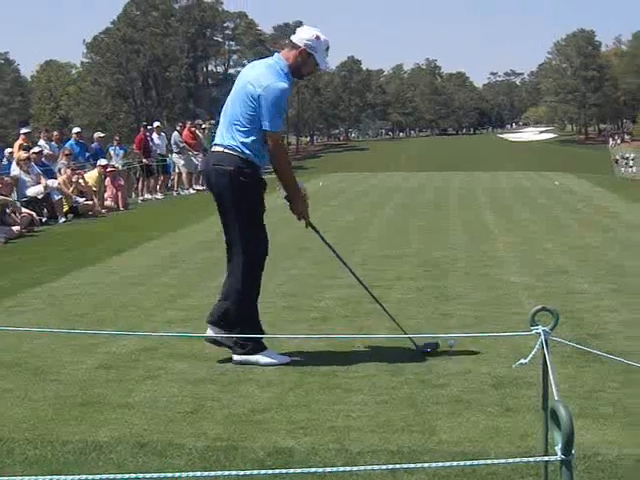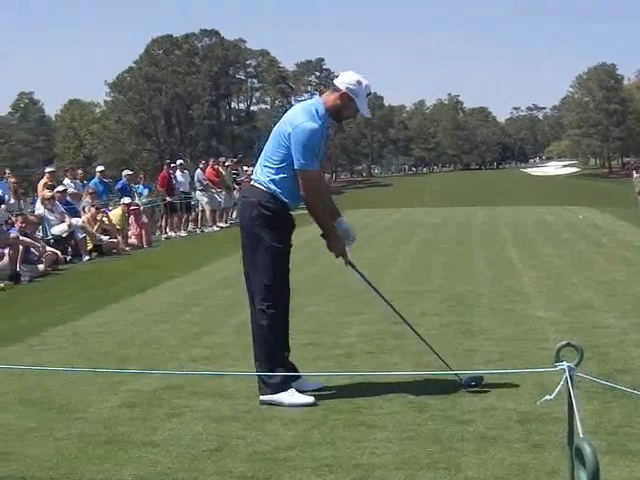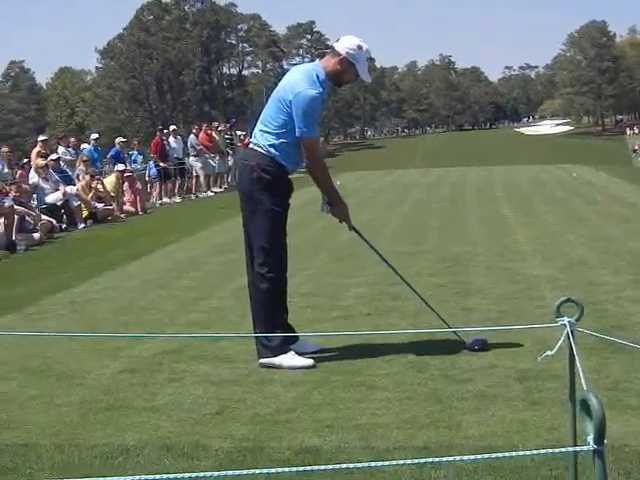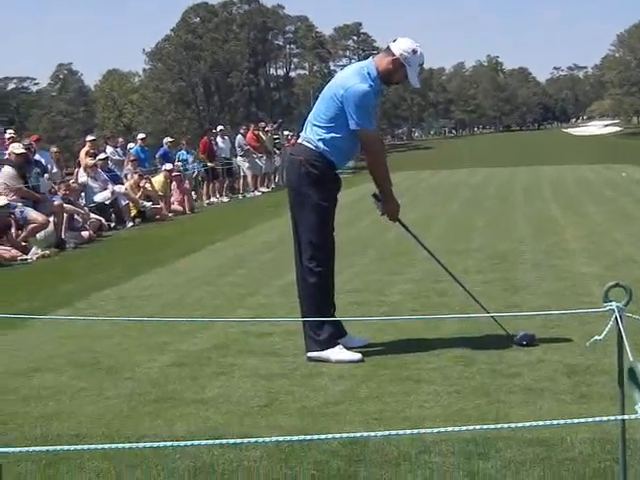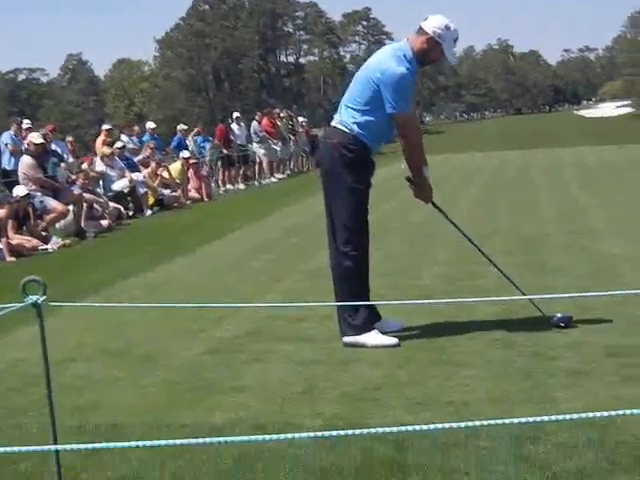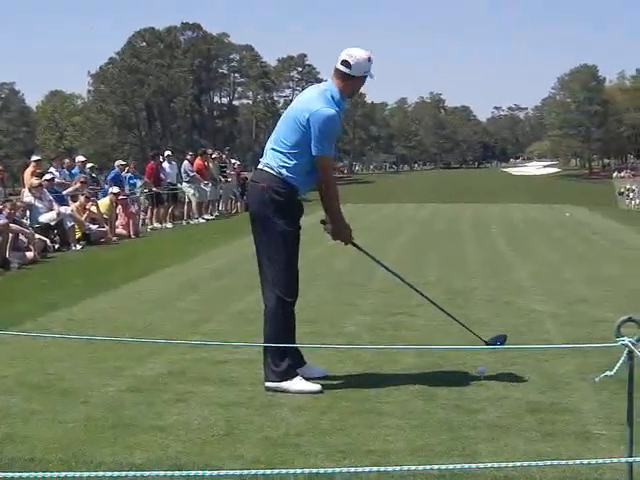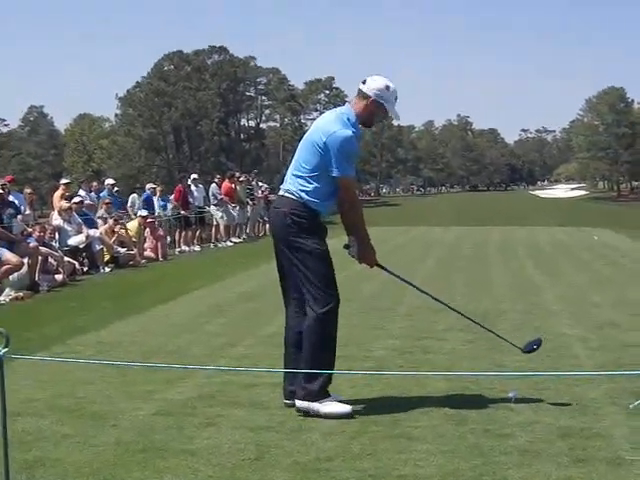
dt=0.7s
person 1, frame 1
left shoulder: (258, 68)
right shoulder: (277, 84)
right elbow: (275, 149)
left wrist: (289, 182)
right wrist: (295, 195)
left hip: (222, 164)
right hip: (237, 170)
left knee: (247, 253)
right knee: (248, 258)
left ankle: (223, 323)
right ankle: (246, 344)
person 1, frame 2
left shoulder: (315, 118)
right shoulder: (308, 124)
left elbow: (316, 180)
right elbow: (308, 190)
left wrist: (339, 220)
right wrist: (330, 234)
left hip: (271, 209)
right hip: (264, 208)
left knee: (277, 296)
right knee: (268, 298)
left ankle: (283, 372)
right ankle: (272, 384)
person 1, frame 3
left shoulder: (307, 73)
right shoulder: (309, 92)
left elbow: (310, 149)
right elbow: (311, 156)
left wrist: (330, 192)
right wrist: (335, 200)
left hip: (266, 171)
right hip: (263, 172)
left knee: (273, 259)
right knee: (266, 261)
left ankle: (282, 335)
right ankle: (272, 348)
person 1, frame 4
left shoulder: (366, 78)
right shoulder: (359, 86)
left elbow: (375, 142)
right elbow: (371, 149)
left wrist: (387, 190)
right wrist: (388, 197)
left hip: (317, 168)
right hip: (310, 168)
left knee: (321, 254)
right knee: (314, 256)
left ankle: (330, 331)
right ankle: (320, 341)
person 1, frame 5
left shoulder: (399, 58)
right shoulder: (397, 70)
left elbow: (410, 124)
right elbow: (407, 131)
left wrist: (422, 167)
right wrist: (420, 181)
left hip: (350, 151)
right hip: (345, 152)
left knee: (355, 239)
right knee: (348, 241)
left ankle: (365, 317)
right ankle: (355, 326)
person 1, frame 6
left shoulder: (319, 95)
right shoulder: (325, 111)
left elbow: (320, 172)
right elbow: (325, 175)
left wrist: (331, 216)
right wrist: (338, 222)
left hip: (270, 190)
right hip: (275, 194)
left knee: (281, 281)
right knee: (282, 285)
left ankle: (288, 361)
right ankle: (279, 372)
person 1, frame 7
left shoulder: (337, 120)
right shoulder: (342, 133)
left elbow: (341, 193)
right elbow: (349, 196)
left wrist: (354, 238)
right wrist: (365, 244)
left hip: (290, 215)
right hip: (298, 218)
left knee: (300, 304)
right knee: (323, 302)
left ankle: (296, 387)
right ankle: (311, 391)
